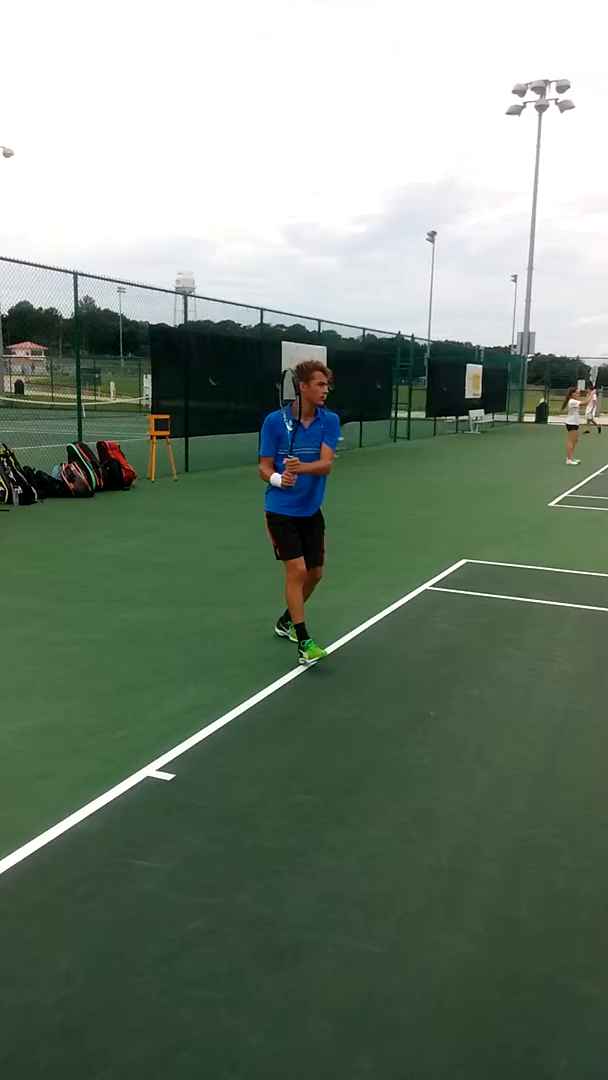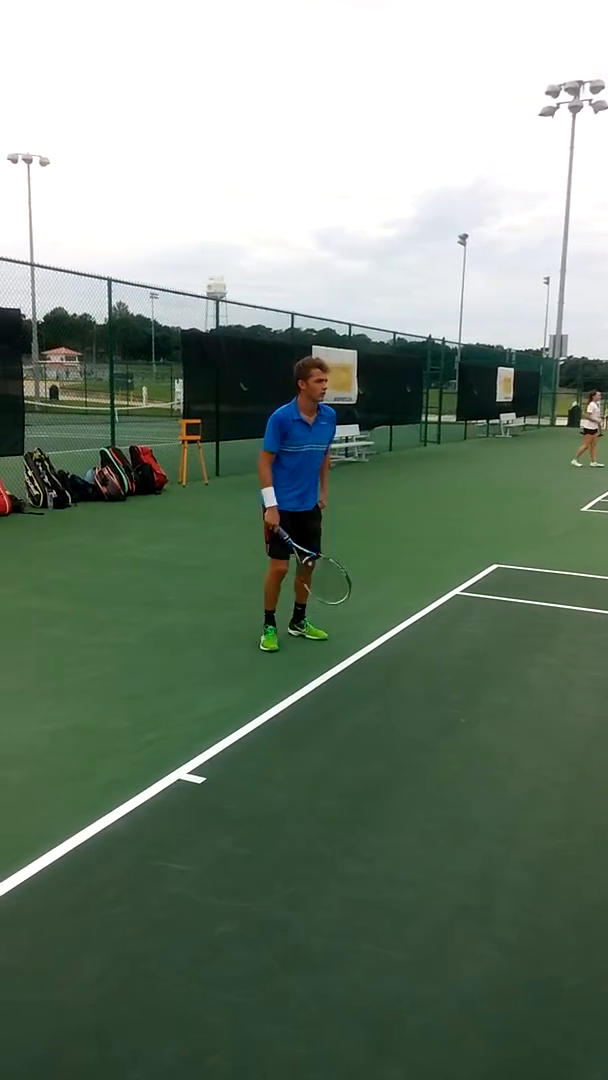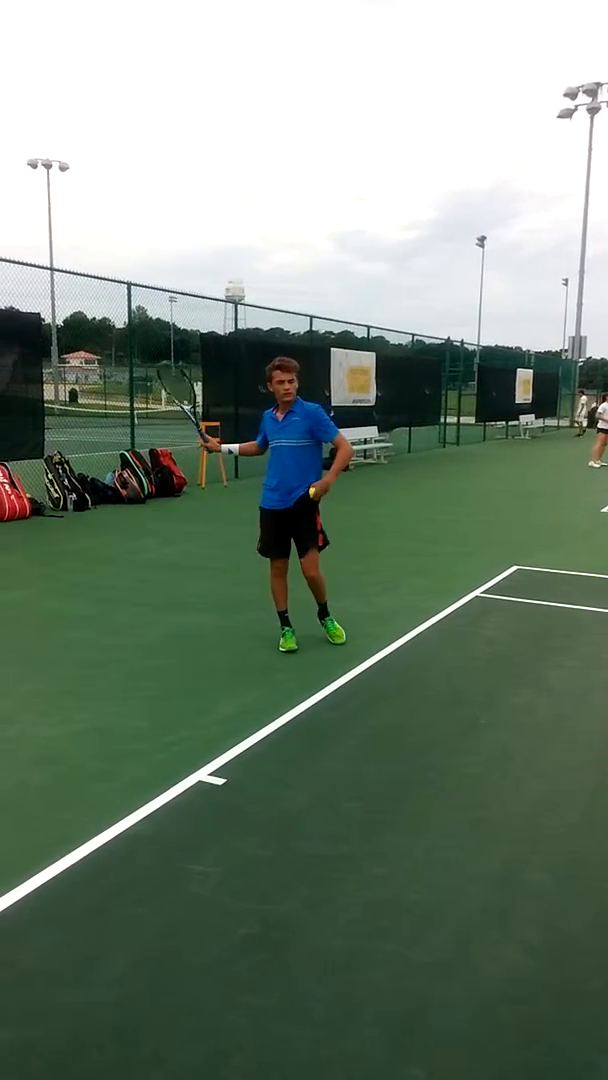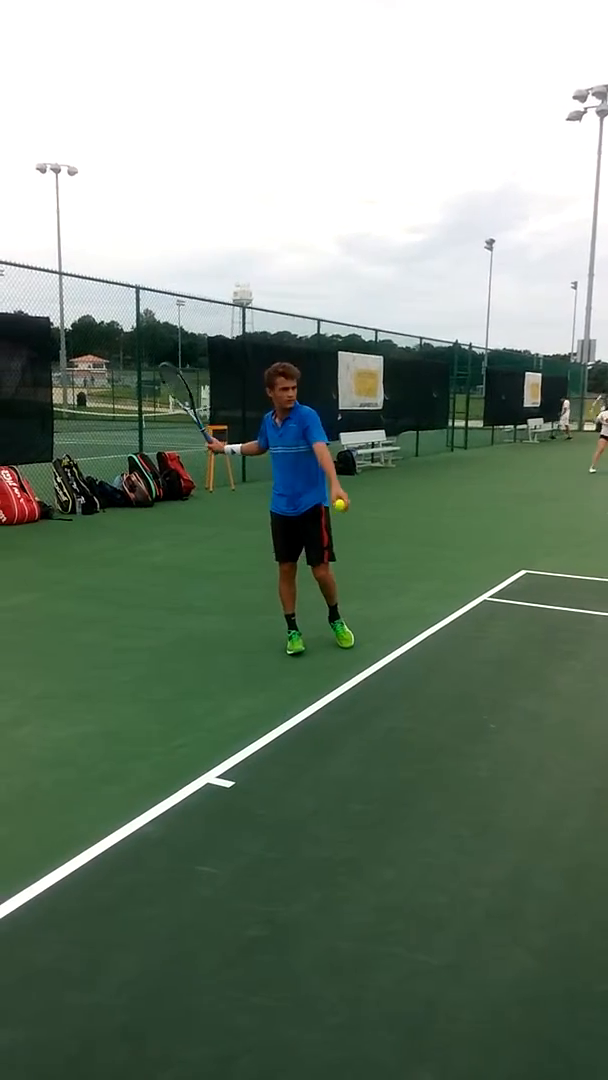
dt=1s
person 1, frame 1
left shoulder: (331, 420)
right shoulder: (274, 421)
left elbow: (326, 462)
right elbow: (264, 468)
left wrist: (301, 468)
right wrist: (280, 479)
left hip: (312, 511)
right hip: (281, 510)
left knee: (314, 572)
right knee: (296, 570)
left ankle: (287, 621)
right ankle: (302, 643)
person 1, frame 2
left shoulder: (329, 417)
right shoulder: (280, 418)
right elbow: (265, 463)
left wrist: (322, 491)
right wrist: (269, 506)
left hip: (310, 506)
right hip: (282, 506)
left knee: (308, 563)
right knee: (278, 565)
left ankle: (298, 621)
right ankle: (269, 626)
person 1, frame 3
left shoulder: (312, 412)
right shoulder: (268, 417)
left elbow: (345, 448)
left wrist: (328, 478)
right wrist: (221, 447)
left hip: (304, 502)
right hip: (271, 504)
left knee: (310, 568)
right knee: (278, 567)
left ankle: (325, 616)
right ankle: (285, 628)
person 1, frame 4
left shoulder: (307, 416)
right shoulder: (268, 421)
left elbow: (321, 451)
left wrist: (335, 485)
right wrist: (226, 448)
left hip: (312, 506)
right hip: (281, 509)
left knee: (321, 570)
right knee: (286, 570)
left ankle: (336, 620)
right ankle: (293, 630)
